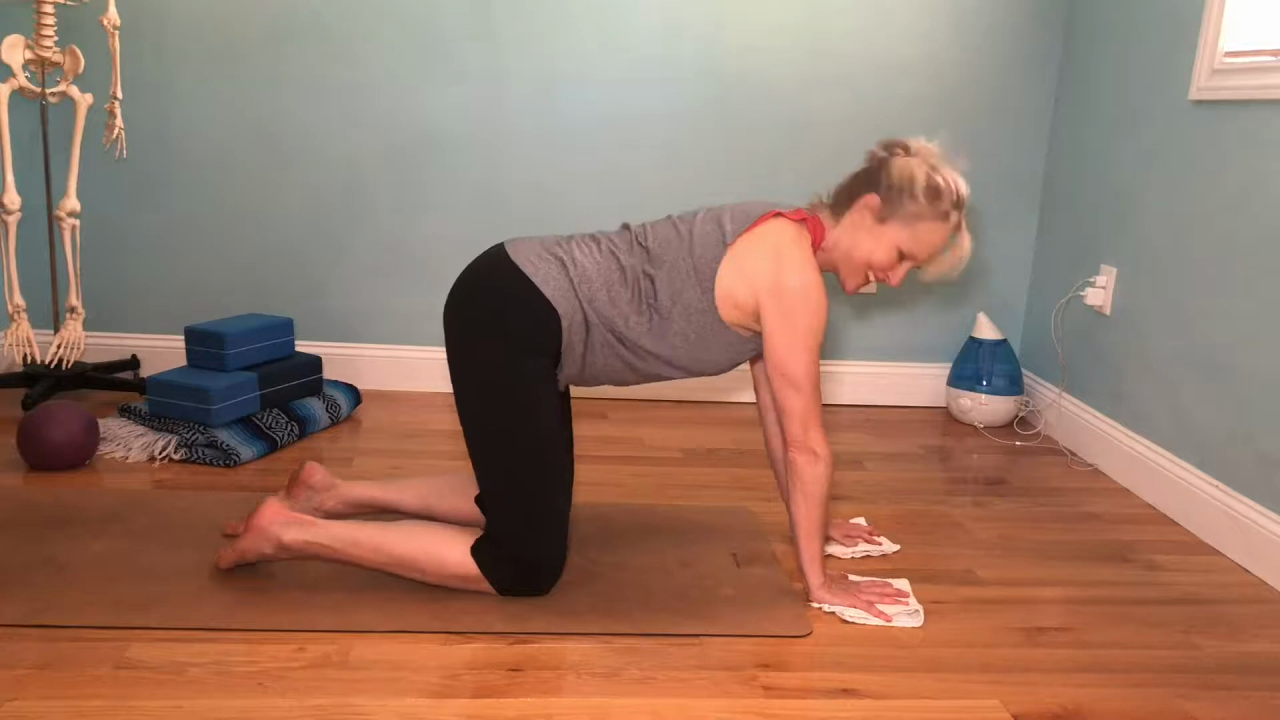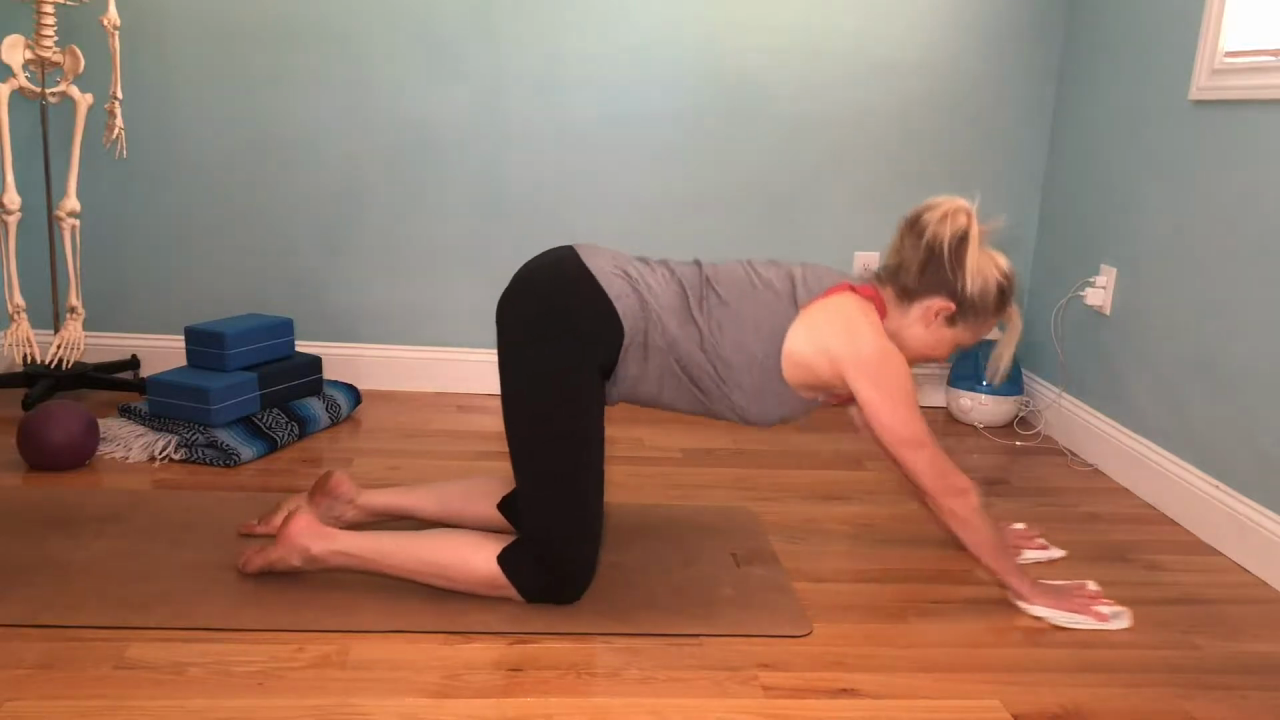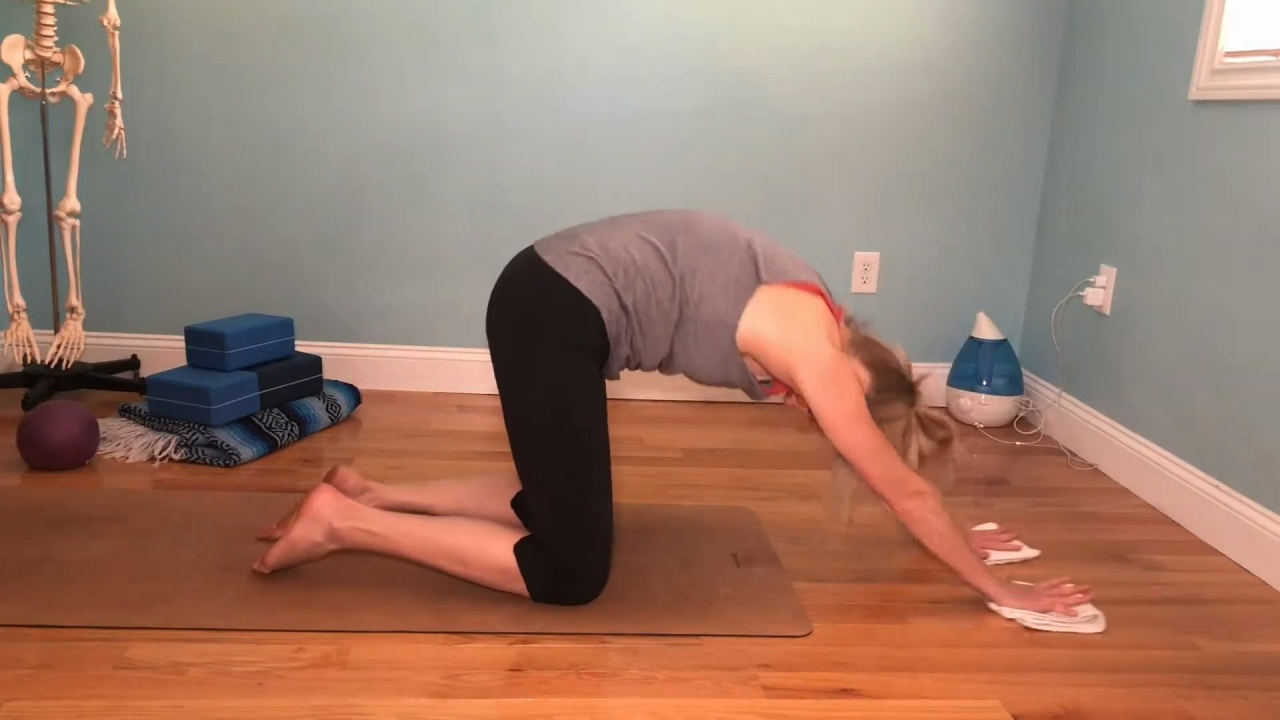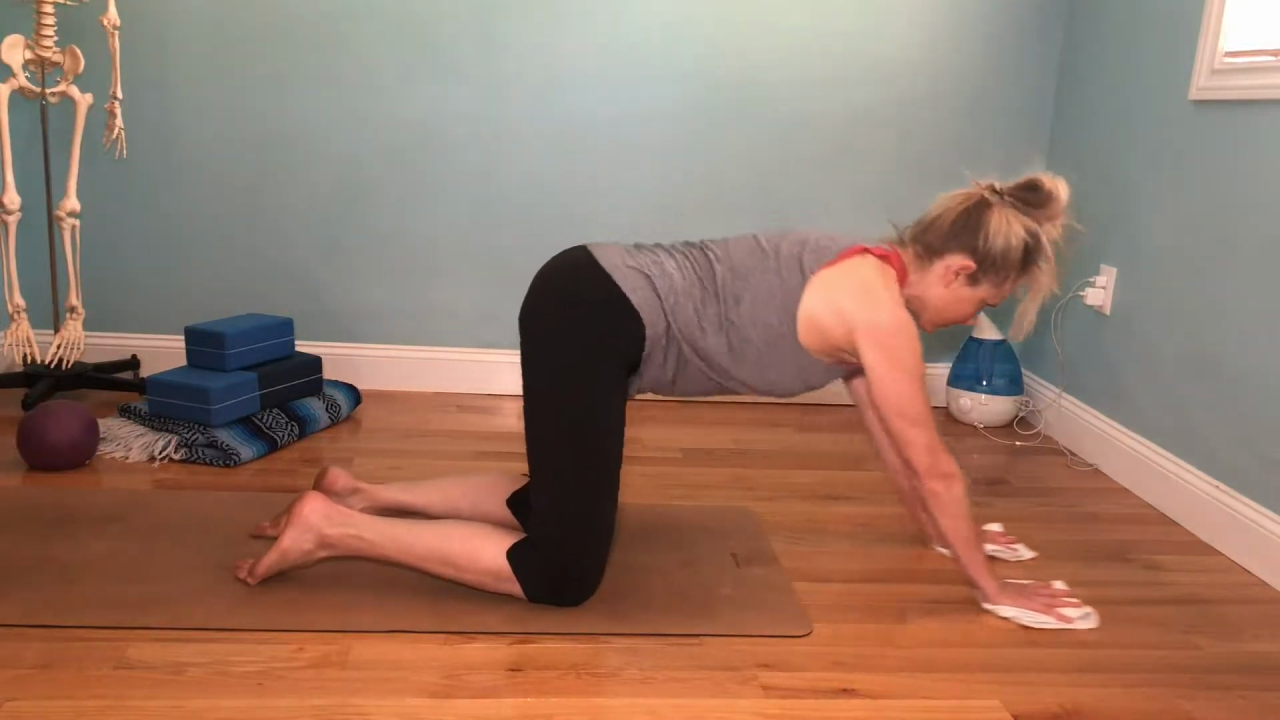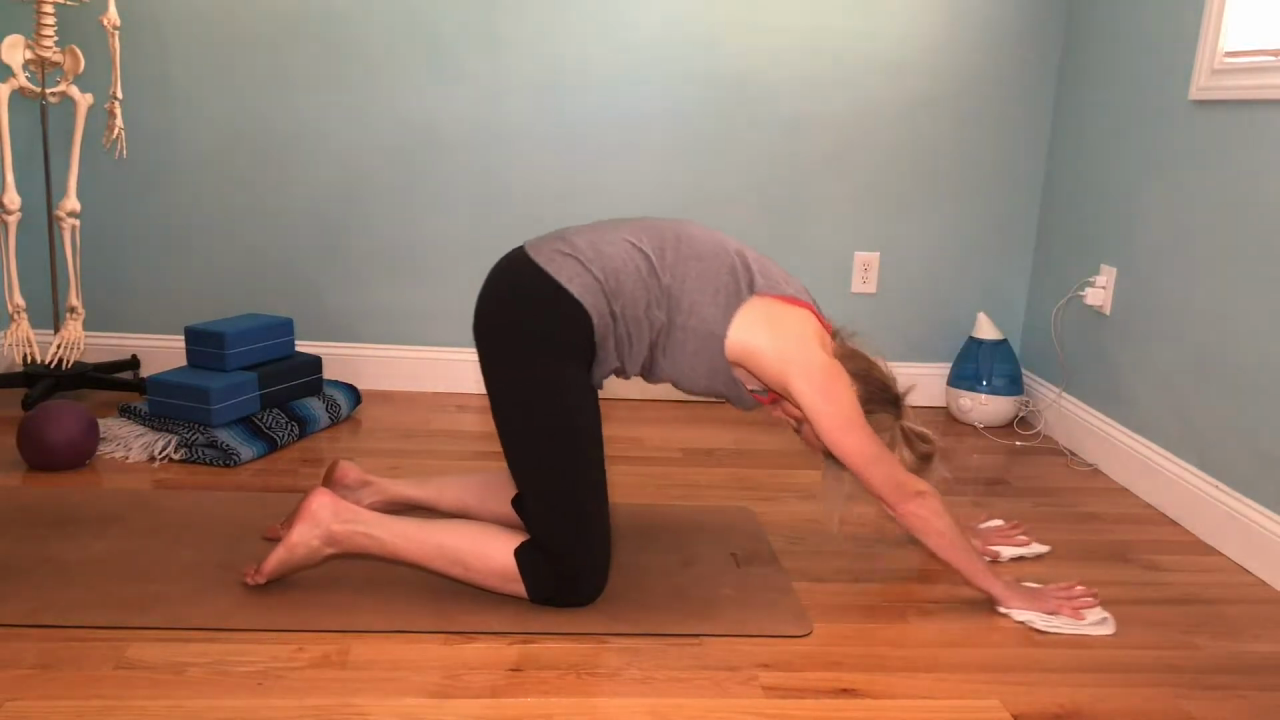
dt=1s
person 1, frame 1
left shoulder: (786, 248)
right shoulder: (794, 273)
left elbow: (777, 419)
right elbow: (806, 444)
left wrist: (811, 525)
right wrist: (820, 582)
left hip: (518, 304)
right hip: (511, 315)
left knee: (530, 508)
right knee: (529, 564)
left ankle: (335, 493)
right ankle: (296, 532)
person 1, frame 2
left shoulder: (850, 308)
right shoulder: (862, 341)
left elbow: (928, 474)
right elbow: (941, 479)
left wrist: (984, 532)
right wrist: (1021, 583)
left hip: (563, 299)
right hip: (569, 322)
left knee: (552, 507)
right knee: (555, 571)
left ankle: (353, 497)
right ankle: (321, 541)
person 1, frame 3
left shoulder: (811, 321)
right shoulder: (814, 345)
left elbow: (894, 480)
right elbow: (900, 485)
left wrist: (952, 537)
right wrist: (998, 591)
left hip: (548, 296)
right hip: (554, 313)
left knee: (564, 505)
right knee: (572, 571)
left ankle: (370, 494)
right ankle: (347, 523)
person 1, frame 4
left shoulder: (867, 280)
right shoulder: (880, 311)
left elbow: (892, 440)
right elbow: (934, 467)
left wrist: (943, 530)
right wrist: (991, 584)
left hip: (584, 299)
right hip: (591, 320)
left knee: (554, 507)
right knee: (563, 573)
left ankle: (361, 493)
right ankle: (334, 529)
person 1, frame 5
left shoulder: (800, 333)
right shoulder: (807, 358)
left elbow: (900, 489)
right elbow: (904, 492)
left wrist: (960, 539)
right wrist: (1005, 593)
left hip: (537, 296)
right hip: (541, 315)
left knee: (560, 503)
right knee: (573, 573)
left ankle: (374, 490)
right ankle: (344, 527)
